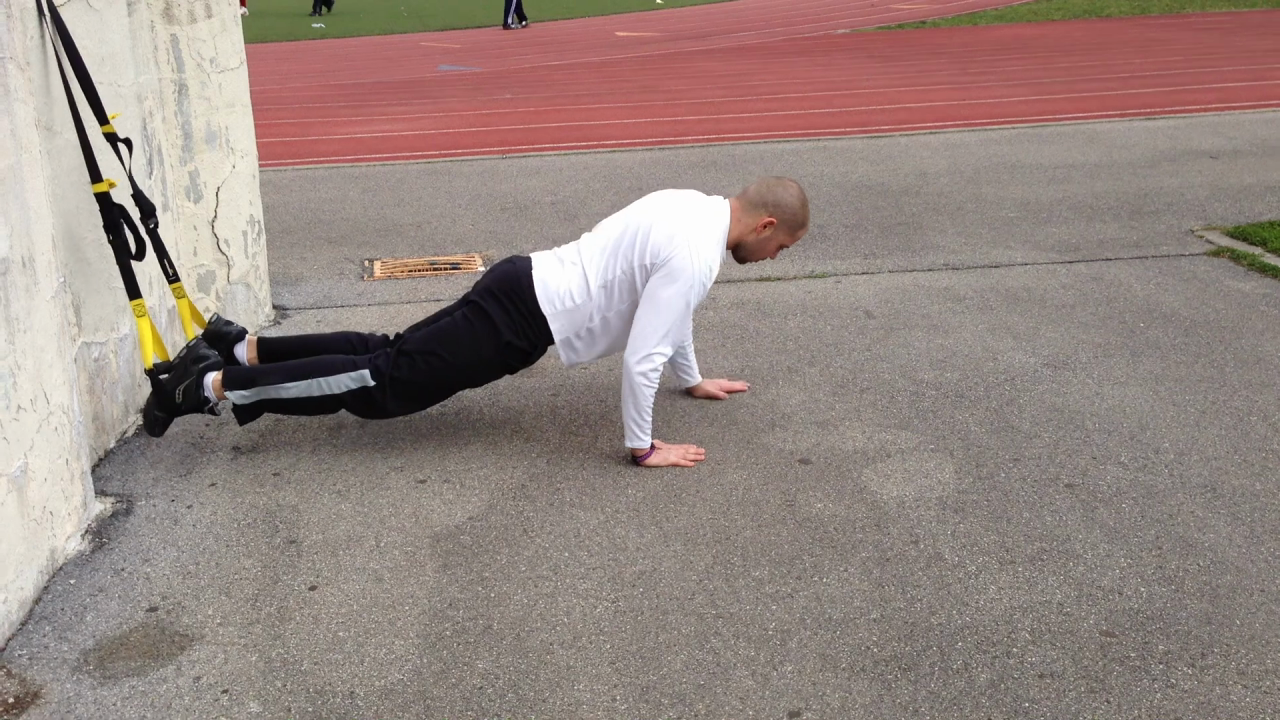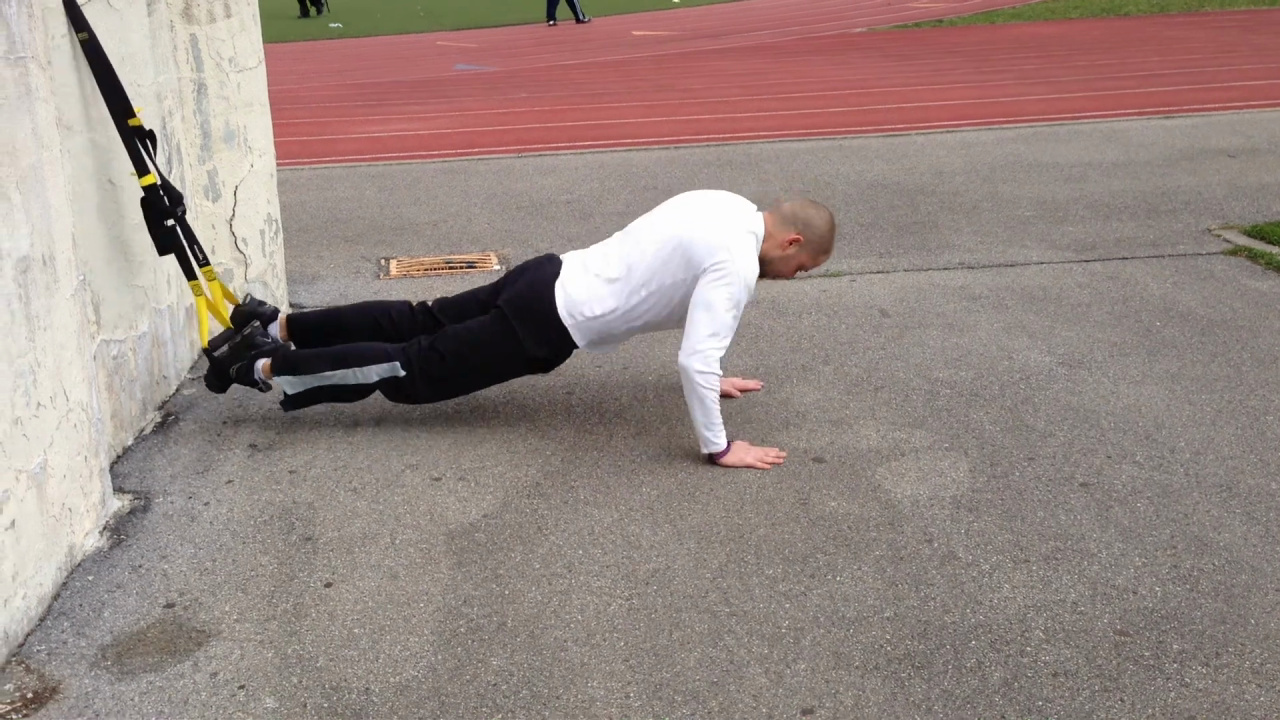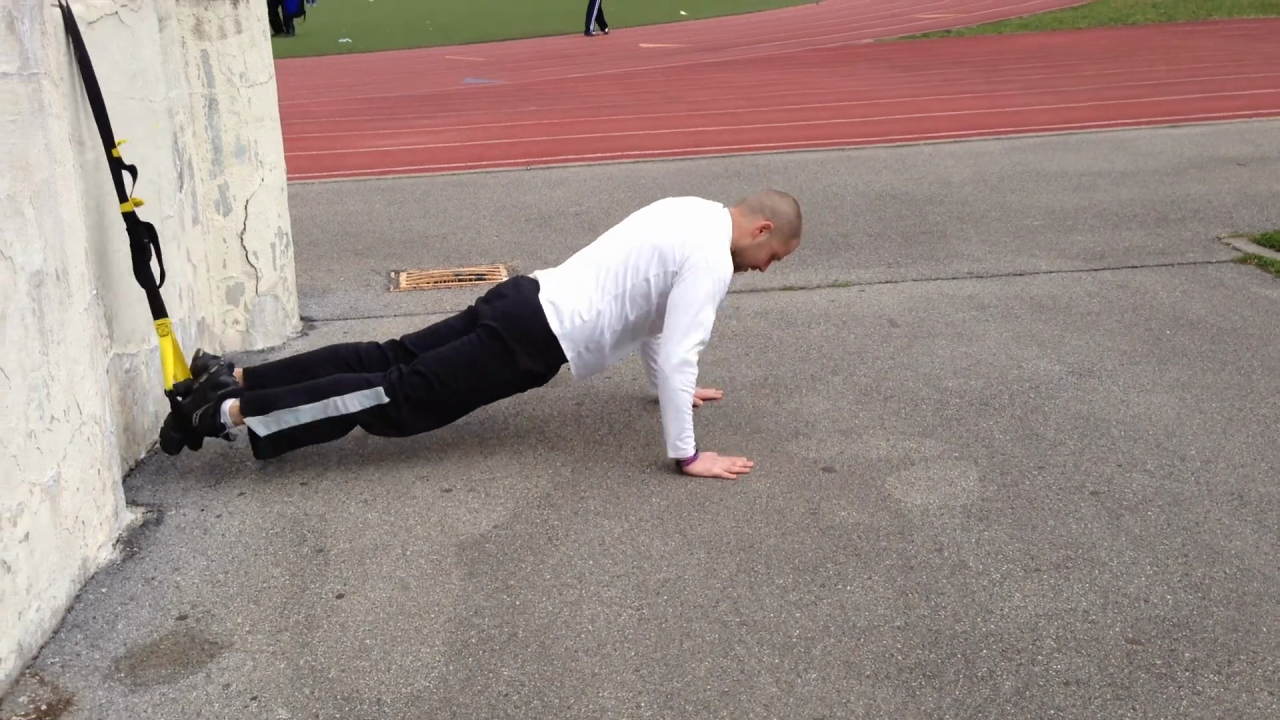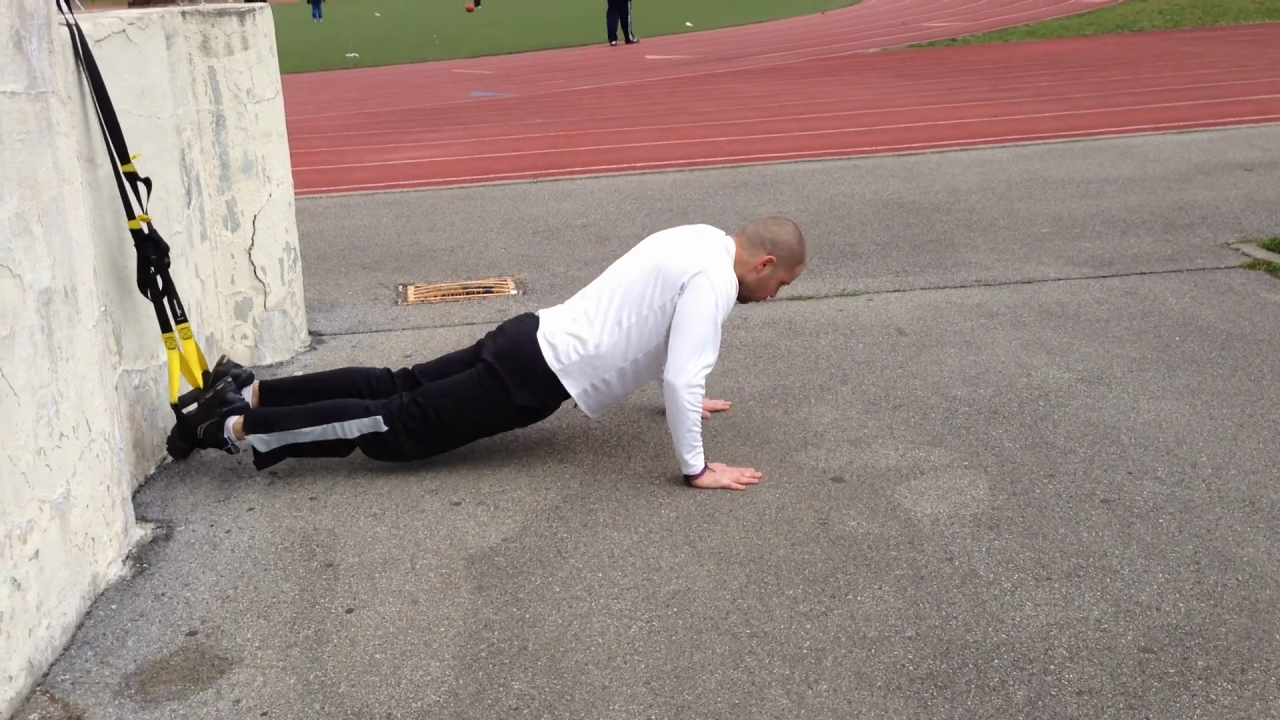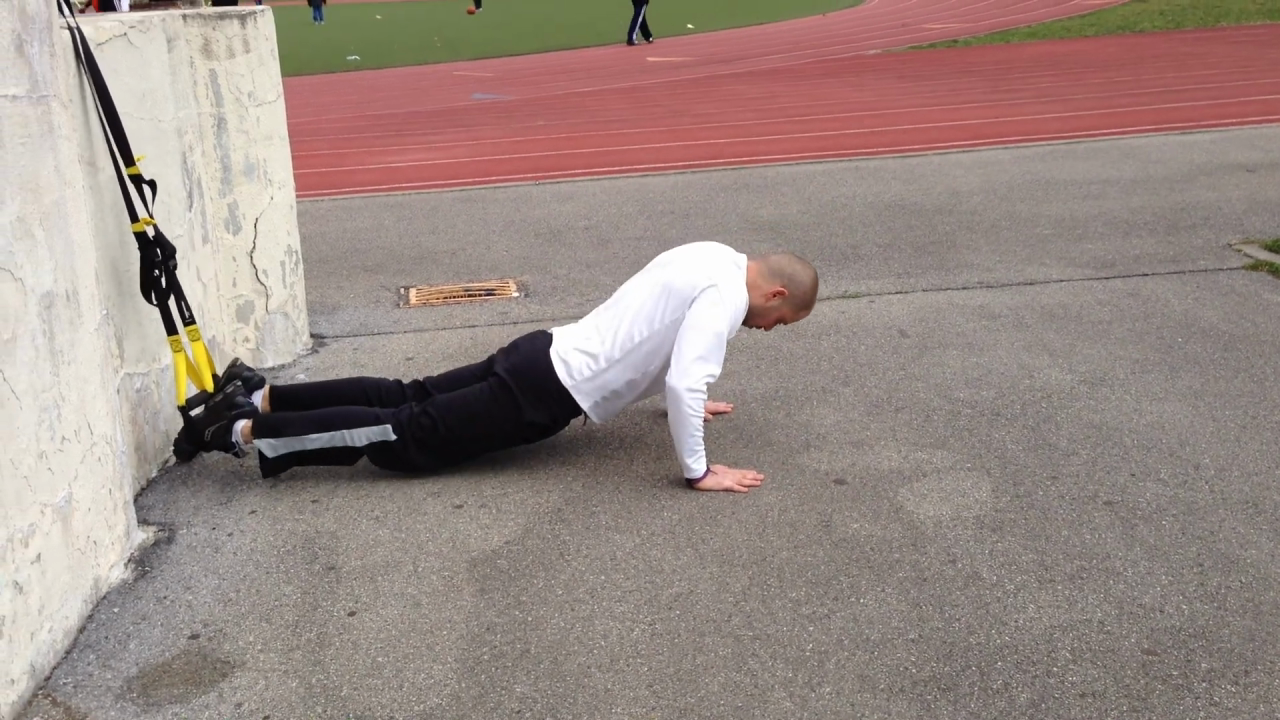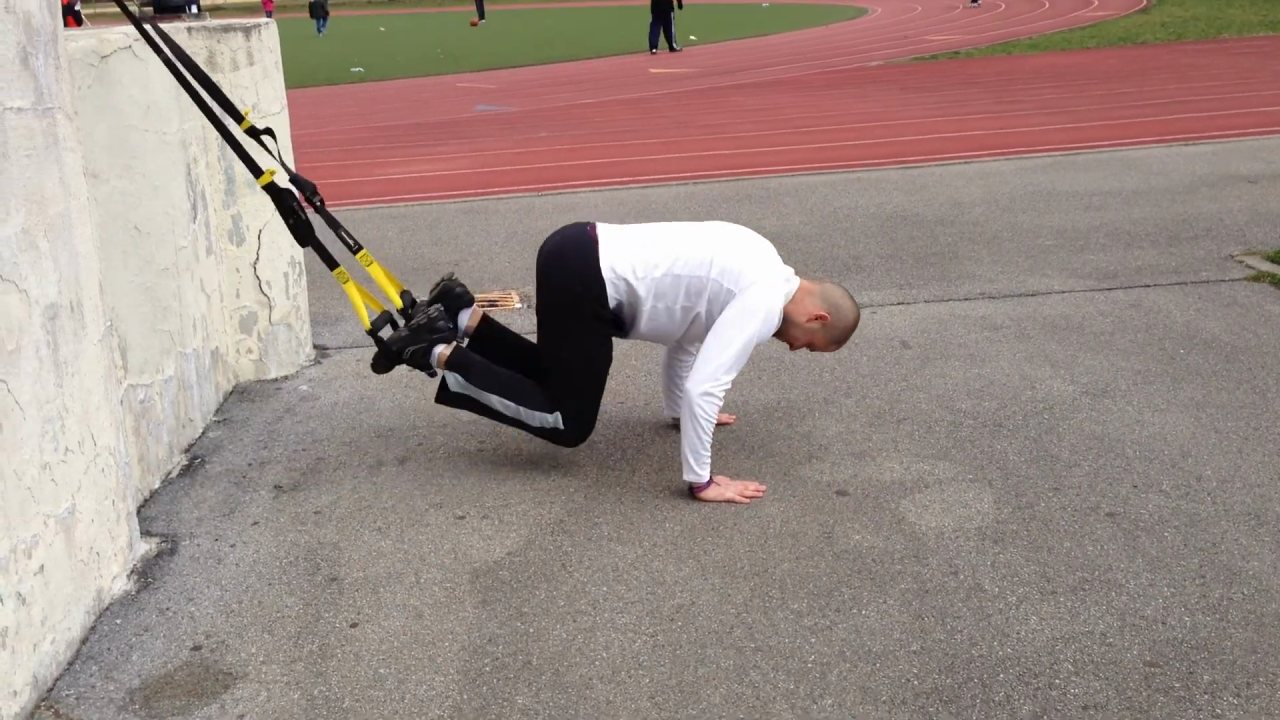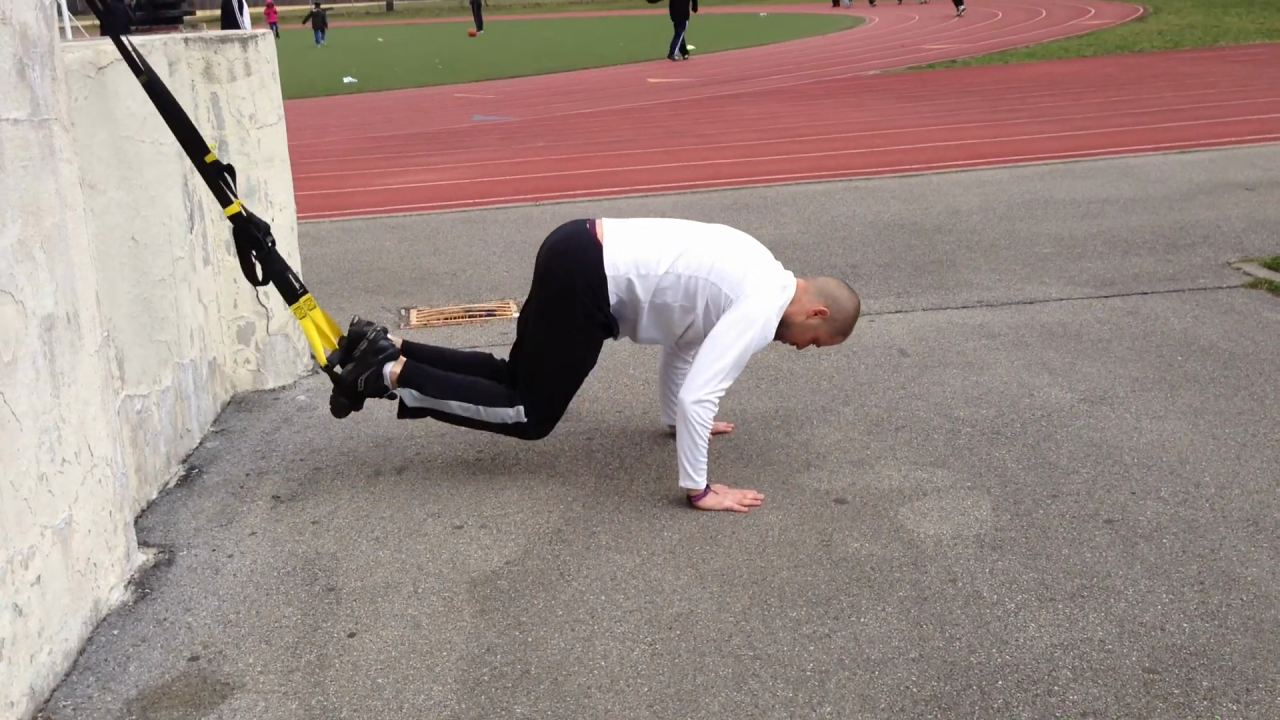
dt=0.7s
person 1, frame 1
left shoulder: (694, 205)
right shoulder: (697, 258)
right elbow: (643, 357)
left wrist: (696, 379)
right wrist: (643, 447)
left hip: (523, 283)
right hip: (524, 319)
left knee: (387, 353)
right knee: (382, 383)
left ankle: (244, 347)
right ankle: (211, 385)
person 1, frame 2
left shoulder: (726, 206)
right shoulder: (737, 264)
right elbow: (693, 360)
left wrist: (712, 378)
right wrist: (718, 447)
left hip: (549, 279)
right hip: (551, 325)
left knee: (420, 322)
right knee: (414, 370)
left ankle: (276, 323)
right ankle: (265, 365)
person 1, frame 3
left shoulder: (694, 215)
right shoulder: (713, 257)
right elbow: (679, 355)
left wrist: (668, 390)
right wrist: (686, 454)
left hip: (525, 302)
right hip: (536, 340)
left knee: (387, 360)
right knee: (396, 400)
left ankle: (233, 378)
right ankle: (231, 412)
person 1, frame 4
left shoulder: (702, 241)
right shoulder: (715, 280)
right elbow: (683, 377)
left wrist: (683, 398)
right wrist: (697, 468)
left hip: (533, 342)
right hip: (538, 376)
left knee: (394, 389)
right knee: (397, 428)
left ankle: (247, 390)
right ankle: (238, 426)
person 1, frame 5
left shoulder: (713, 257)
right shoulder: (728, 295)
right elbow: (684, 382)
left wrist: (686, 400)
right wrist: (699, 470)
left hip: (545, 355)
right hip: (549, 395)
left knee: (407, 402)
right knee: (409, 436)
left ankle: (258, 393)
right ankle: (246, 428)
person 1, frame 6
left shoulder: (760, 274)
right shoulder: (767, 302)
left elbow: (682, 328)
right elbow: (701, 387)
left wrist: (682, 412)
right wrist: (701, 480)
left hip: (576, 250)
right hip: (581, 271)
left knee: (562, 381)
right knee: (568, 423)
left ankle: (461, 319)
right ankle: (444, 356)
person 1, frame 7
left shoulder: (754, 277)
right shoulder: (761, 309)
left elbow: (683, 333)
right elbow: (697, 394)
left wrist: (677, 420)
right wrist: (698, 488)
left hip: (579, 247)
right hip: (585, 275)
left knee: (520, 382)
right knee: (531, 414)
left ankle: (391, 351)
right ankle: (395, 375)
